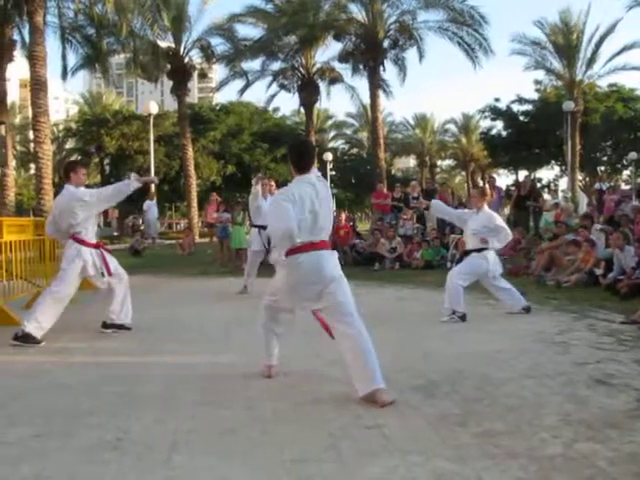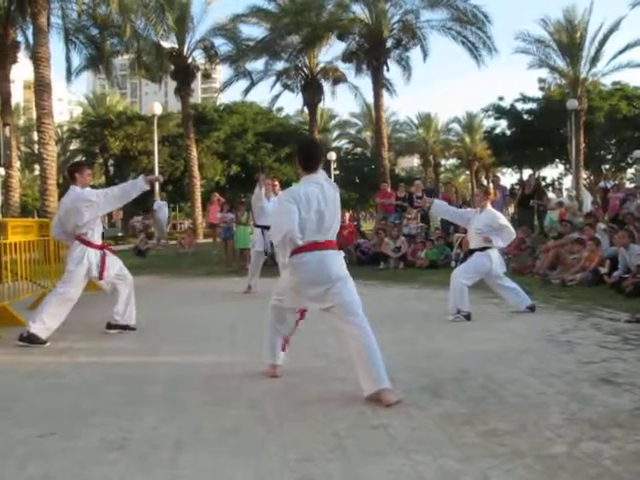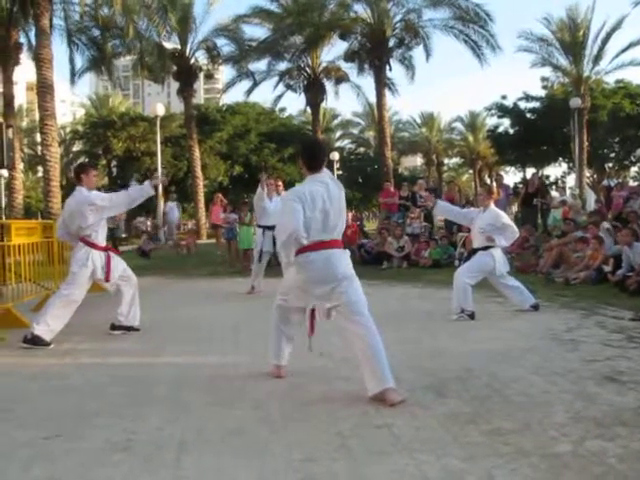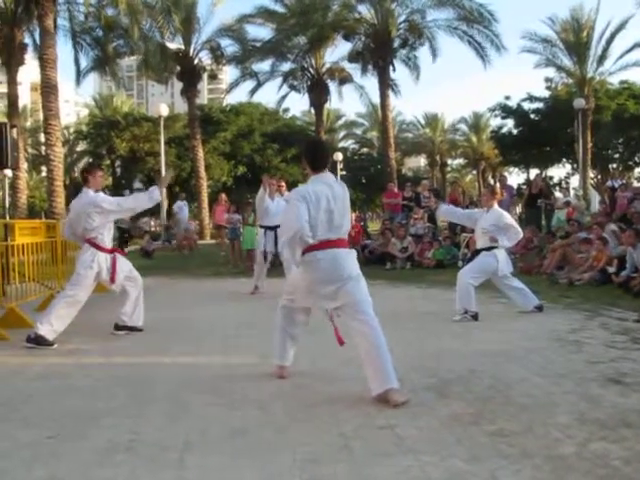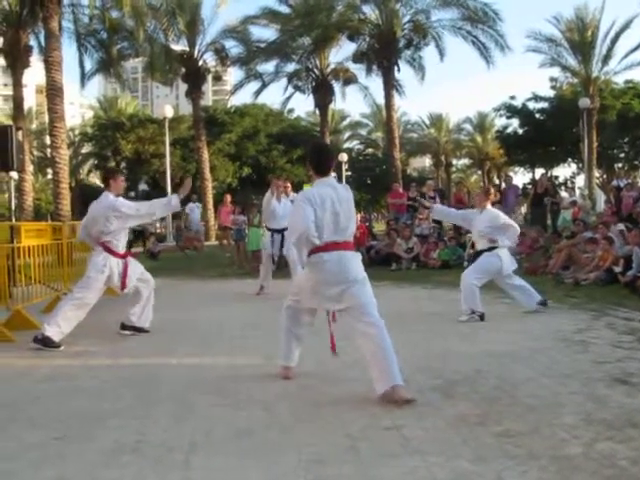
dt=0.3s
person 1, frame 1
left shoulder: (285, 195)
right shoulder: (323, 187)
left elbow: (283, 231)
left wrist: (277, 254)
left hip: (295, 264)
right hip: (324, 261)
left knee: (270, 309)
right knee: (349, 323)
left ankle: (270, 363)
right ankle: (374, 388)
person 1, frame 2
left shoulder: (291, 195)
right shoulder: (331, 188)
left elbow: (284, 233)
left wrist: (285, 259)
left hip: (301, 264)
right hip: (329, 261)
left knee: (278, 309)
right knee: (355, 321)
left ankle: (274, 363)
right ankle: (379, 387)
person 1, frame 3
left shoulder: (296, 194)
right shoulder: (336, 187)
left elbow: (289, 231)
left wrist: (289, 259)
left hip: (307, 263)
right hip: (336, 260)
left knee: (284, 309)
right knee: (359, 321)
left ankle: (279, 364)
right ankle: (384, 387)
person 1, frame 4
left shoulder: (301, 193)
right shoulder: (341, 188)
left elbow: (294, 230)
left wrist: (296, 257)
left hip: (313, 262)
right hip: (342, 259)
left knee: (288, 310)
right knee: (365, 321)
left ankle: (282, 364)
right ankle: (388, 388)
person 1, frame 5
left shoulder: (307, 196)
right shoulder: (345, 191)
left elbow: (301, 232)
left wrist: (305, 259)
left hip: (320, 264)
right hip: (347, 261)
left knee: (293, 310)
right knee: (370, 322)
left ankle: (287, 365)
right ankle: (393, 387)
person 2, frame 1
left shoulder: (61, 200)
right shoulder: (78, 195)
left elbow: (51, 229)
right elbow: (108, 193)
left wrist: (70, 237)
right wrist: (137, 181)
left hip: (92, 250)
right hip: (80, 252)
left knee: (120, 279)
right knee: (59, 291)
left ankle: (115, 321)
right ankle: (27, 331)
person 2, frame 2
left shoulder: (67, 200)
right shoulder: (84, 196)
left elbow: (57, 231)
right elbow: (114, 194)
left wrist: (77, 239)
right wrist: (144, 180)
left hip: (97, 252)
right hip: (85, 253)
left knee: (124, 280)
right knee: (66, 292)
left ankle: (119, 321)
right ankle: (33, 332)
person 2, frame 3
left shoulder: (72, 201)
right shoulder: (89, 199)
left elbow: (62, 232)
right elbow: (122, 199)
left wrist: (81, 240)
right wrist: (151, 184)
left hip: (100, 253)
right hip: (88, 255)
left knee: (128, 281)
right knee: (69, 294)
left ankle: (123, 322)
right ankle: (36, 334)
person 2, frame 4
left shoulder: (79, 202)
right shoulder: (96, 201)
left elbow: (69, 232)
right elbow: (129, 204)
left wrist: (88, 240)
right wrist: (158, 188)
left hip: (106, 254)
right hip: (94, 256)
left knee: (133, 282)
right knee: (73, 295)
left ankle: (127, 323)
right ankle: (40, 334)
person 2, frame 5
left shoulder: (98, 204)
right shoulder: (116, 205)
left elbow: (83, 233)
right elbow: (148, 209)
right wrist: (179, 195)
left hip: (118, 259)
right hip: (106, 260)
left knee: (145, 283)
right knee: (81, 298)
left ankle: (134, 323)
right ankle: (46, 334)
person 3, frame 1
left shoulder: (490, 216)
right shoulder: (469, 215)
left elbow: (506, 234)
right elbow: (450, 213)
left wrist: (490, 242)
right wrist: (430, 204)
left hip: (481, 257)
right hip: (474, 256)
left knee: (454, 277)
right knee: (496, 283)
left ankle: (458, 313)
right ankle: (522, 306)
person 3, frame 2
left shoulder: (494, 215)
right shoulder: (473, 214)
left elbow: (510, 233)
right elbow: (452, 212)
left wrist: (494, 241)
right wrist: (432, 203)
left hip: (485, 256)
right hip: (478, 255)
left knee: (459, 276)
right knee: (501, 282)
left ankle: (463, 312)
right ankle: (527, 305)
person 3, frame 3
left shoulder: (497, 215)
right shoulder: (477, 213)
left elbow: (513, 232)
right elbow: (456, 213)
left wrist: (496, 240)
right wrist: (435, 204)
left hip: (488, 254)
right hip: (481, 254)
left knee: (462, 275)
right knee: (504, 281)
left ankle: (466, 311)
right ankle: (531, 303)
person 3, frame 4
left shoulder: (500, 215)
right shoulder: (481, 214)
left elbow: (517, 232)
right elbow: (460, 215)
left wrist: (500, 241)
right wrist: (439, 206)
left hip: (492, 255)
right hip: (486, 254)
left knee: (465, 276)
right knee: (508, 283)
left ankle: (469, 312)
right ankle: (534, 304)
person 3, frame 5
left shoulder: (494, 215)
right shoulder: (474, 214)
left elbow: (514, 229)
right elbow: (452, 214)
left wrist: (499, 241)
right wrist: (432, 207)
left hip: (494, 255)
right hip: (487, 255)
left knee: (468, 278)
right knee: (510, 281)
left ankle: (476, 312)
right ankle: (538, 301)
person 4, frame 1
right shoulder: (254, 198)
right elbow: (255, 192)
right wrist: (256, 182)
right hip: (258, 233)
right knee: (252, 261)
right ankle: (246, 285)
person 4, frame 2
left shoulder: (276, 200)
right shoulder: (257, 199)
right elbow: (258, 194)
right wrist: (260, 183)
right hip: (261, 233)
right knee: (255, 261)
right ankle: (250, 285)
person 4, frame 3
left shoulder: (279, 200)
right shoulder: (259, 199)
right elbow: (260, 195)
right wrist: (262, 183)
right hip: (264, 233)
right knee: (259, 261)
right ankle: (254, 285)
person 4, frame 4
left shoulder: (281, 201)
right shoulder: (261, 199)
right elbow: (261, 197)
right wrist: (264, 185)
left hip: (280, 233)
right hip: (265, 234)
right knee: (261, 261)
right ankle: (257, 285)
person 4, frame 5
left shoulder: (288, 202)
right shoulder: (268, 201)
right elbow: (267, 207)
right wrist: (272, 190)
left hip: (286, 235)
right hip: (272, 236)
left knee: (294, 261)
right knee: (267, 263)
right ankle: (262, 286)
